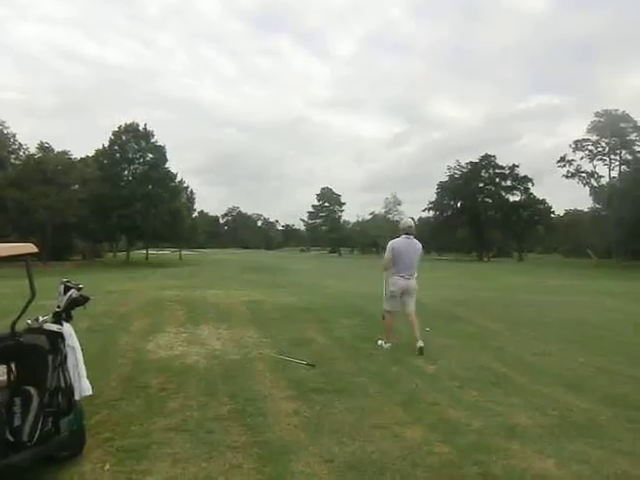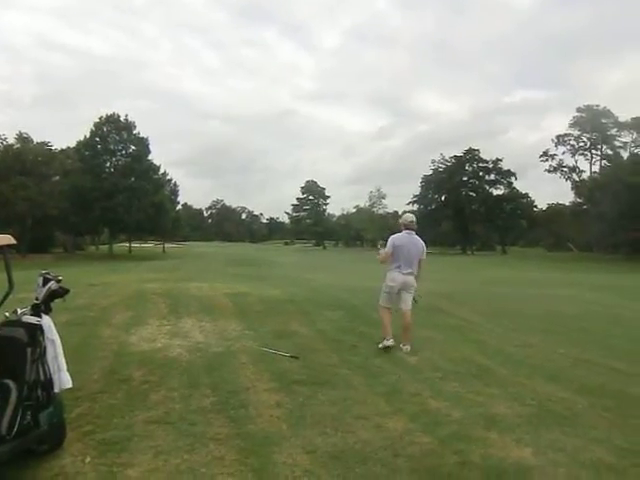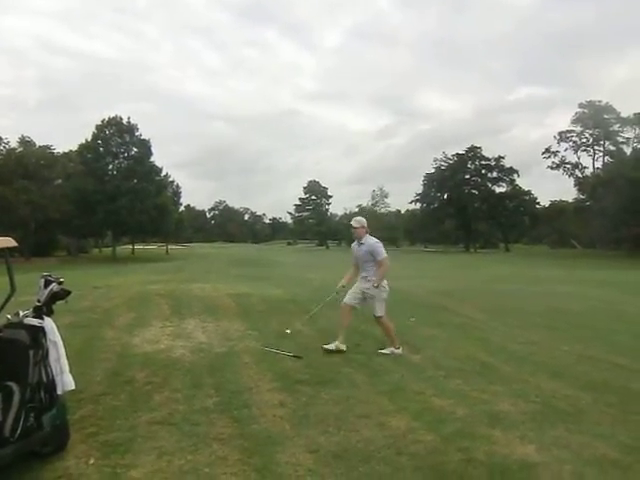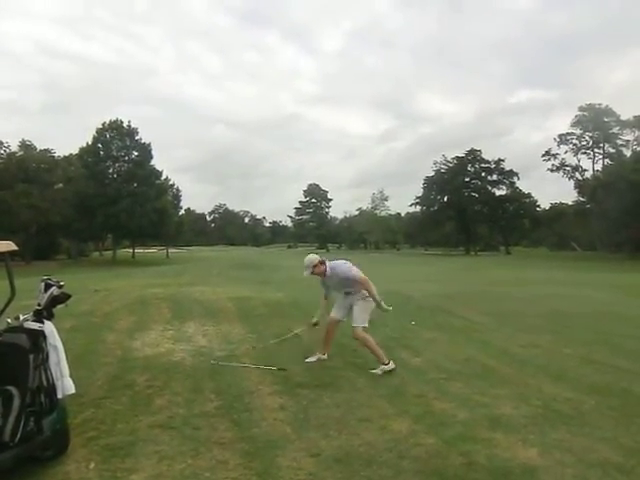
dt=1s
person 1, frame 1
left shoulder: (393, 244)
right shoulder: (418, 246)
left elbow: (386, 266)
left wrist: (387, 267)
left hip: (395, 281)
right hip: (411, 282)
left knee: (389, 312)
right knee: (412, 313)
left ankle: (387, 341)
right ankle: (419, 341)
person 1, frame 2
left shoulder: (394, 238)
right shoulder: (421, 243)
left elbow: (383, 260)
right elbow: (419, 267)
left wrist: (381, 253)
right wrist: (415, 283)
left hip: (394, 276)
right hip: (409, 279)
left knee: (384, 307)
right knee: (406, 311)
left ankle: (388, 339)
right ankle: (406, 344)
person 1, frame 3
left shoulder: (374, 244)
right shoulder: (354, 245)
left elbow: (385, 266)
right elbow: (355, 267)
left wrist: (376, 285)
right wrist: (343, 282)
left hip: (376, 284)
right hip: (361, 282)
left knee: (380, 317)
right knee: (345, 307)
left ankle: (396, 347)
right ankle: (340, 342)
person 1, frame 4
left shoulder: (342, 268)
right shoulder: (324, 277)
left elbow: (365, 281)
right elbow: (326, 297)
left wrist: (379, 302)
right wrist: (317, 317)
left hip: (363, 296)
left knee: (358, 332)
right knee: (331, 322)
left ankle: (386, 363)
right ankle: (322, 353)
